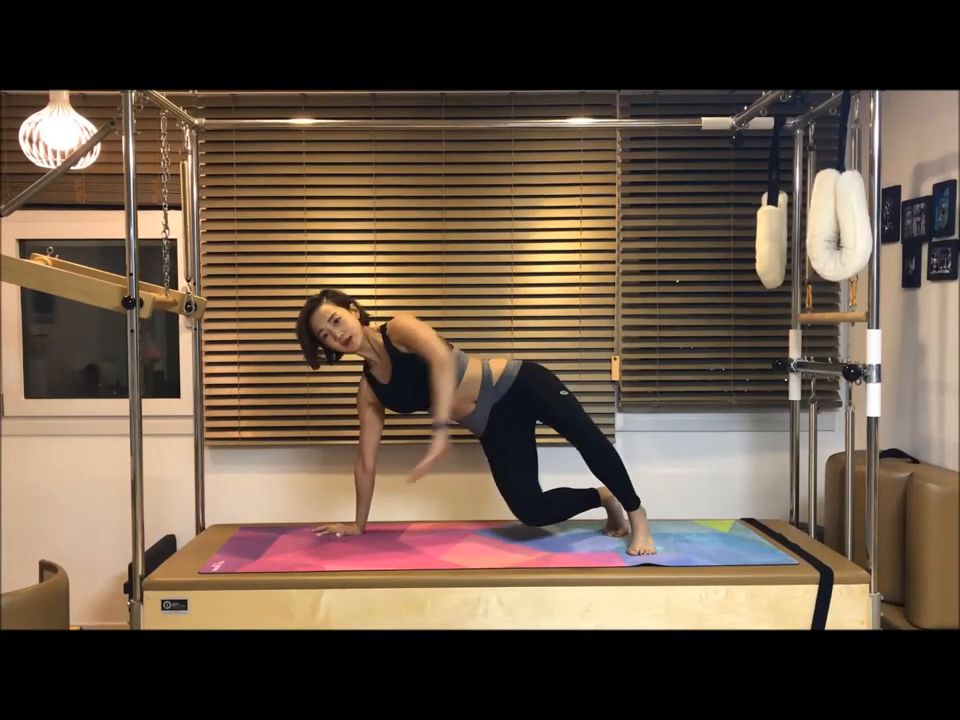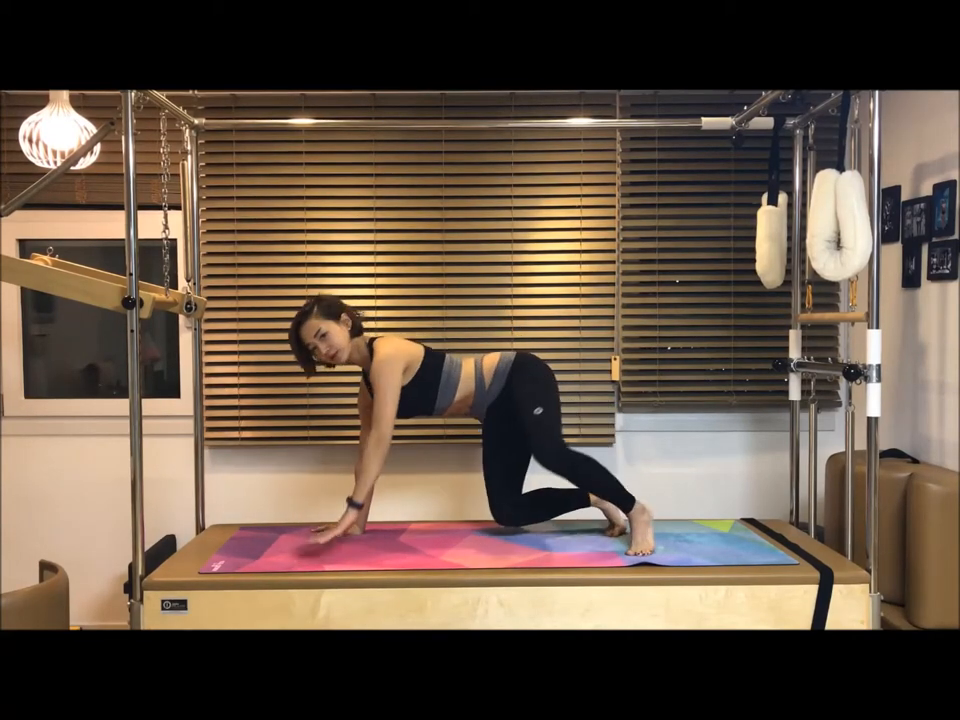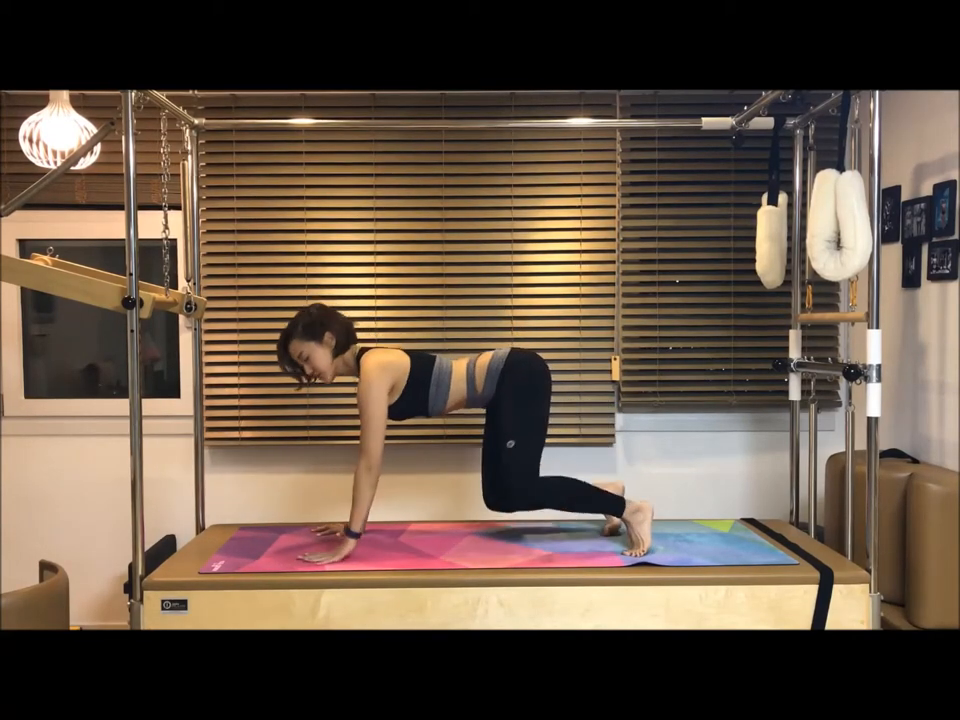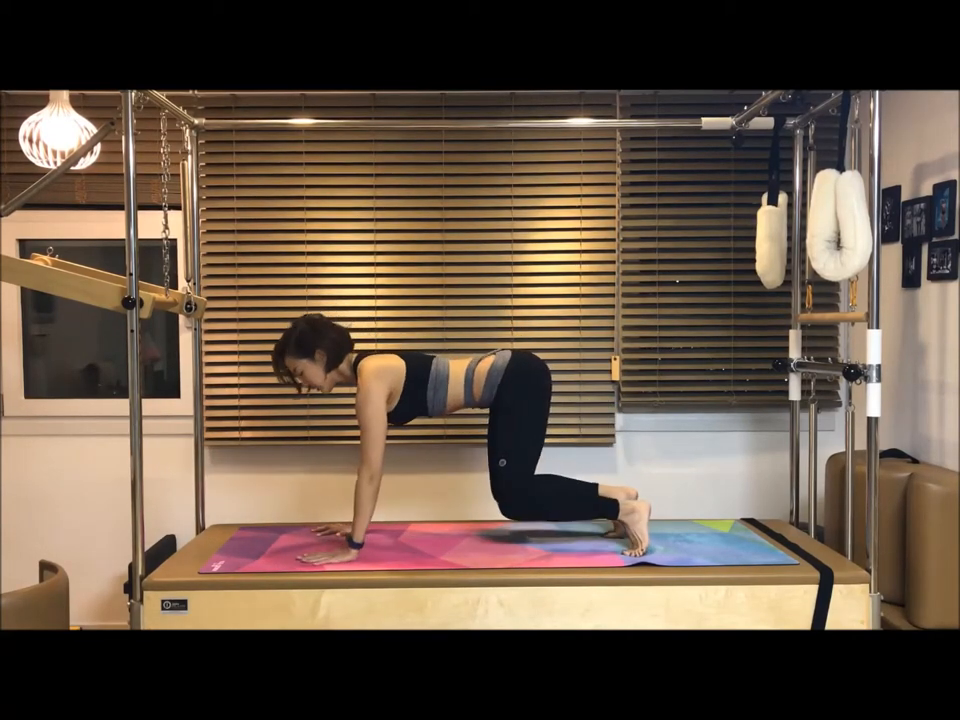
dt=0.3s
person 1, frame 1
left shoulder: (399, 329)
right shoulder: (369, 389)
left elbow: (442, 356)
right elbow: (366, 459)
left wrist: (441, 430)
right wrist: (359, 523)
left hip: (519, 382)
right hip: (495, 424)
left knee: (579, 430)
right knee: (529, 509)
left ankle: (636, 513)
right ankle: (604, 496)
person 1, frame 2
left shoulder: (386, 352)
right shoulder: (367, 387)
left elbow: (382, 438)
right elbow: (366, 454)
left wrist: (353, 507)
right wrist: (360, 523)
left hip: (519, 376)
right hip: (498, 412)
left knee: (548, 451)
right knee: (507, 512)
left ankle: (635, 511)
right ankle: (598, 497)
person 1, frame 3
left shoulder: (373, 370)
right shoulder: (368, 375)
left elbow: (370, 464)
right elbow: (368, 461)
left wrist: (352, 537)
right wrist: (354, 523)
left hip: (518, 374)
right hip: (506, 382)
left knee: (521, 485)
right knee: (498, 497)
left ankle: (631, 510)
right ankle: (602, 493)
person 1, frame 4
left shoulder: (371, 378)
right shoulder: (369, 371)
left elbow: (371, 471)
right elbow: (371, 467)
left wrist: (354, 545)
right wrist: (356, 524)
left hip: (519, 378)
right hip: (507, 380)
left knee: (515, 500)
right knee: (509, 489)
left ankle: (627, 509)
right ankle: (613, 495)
